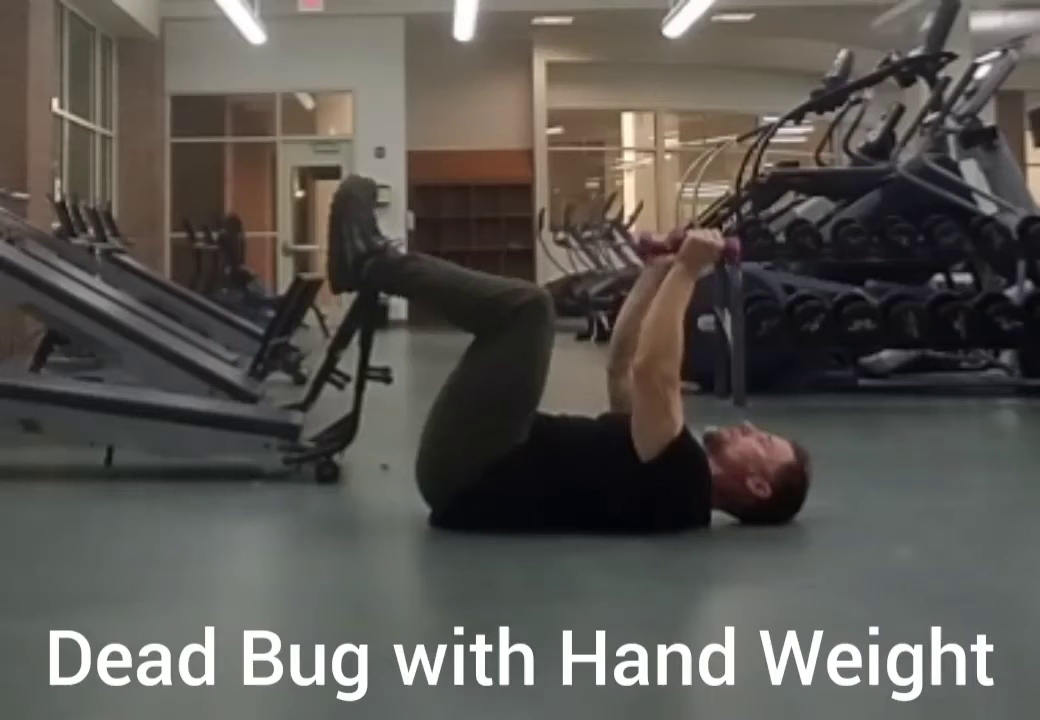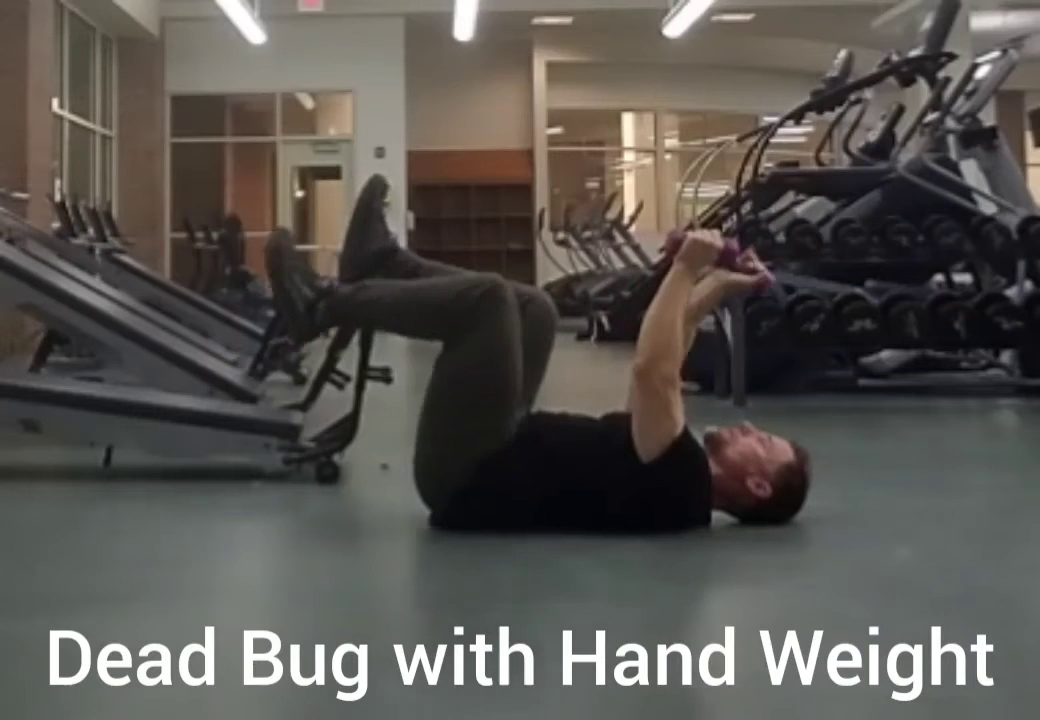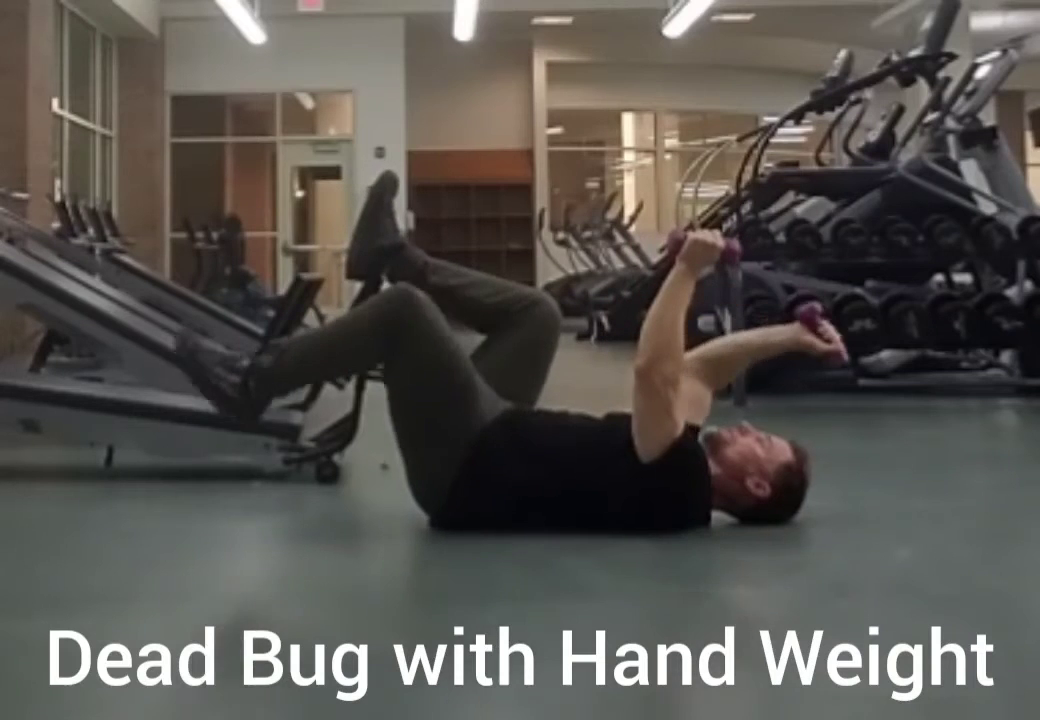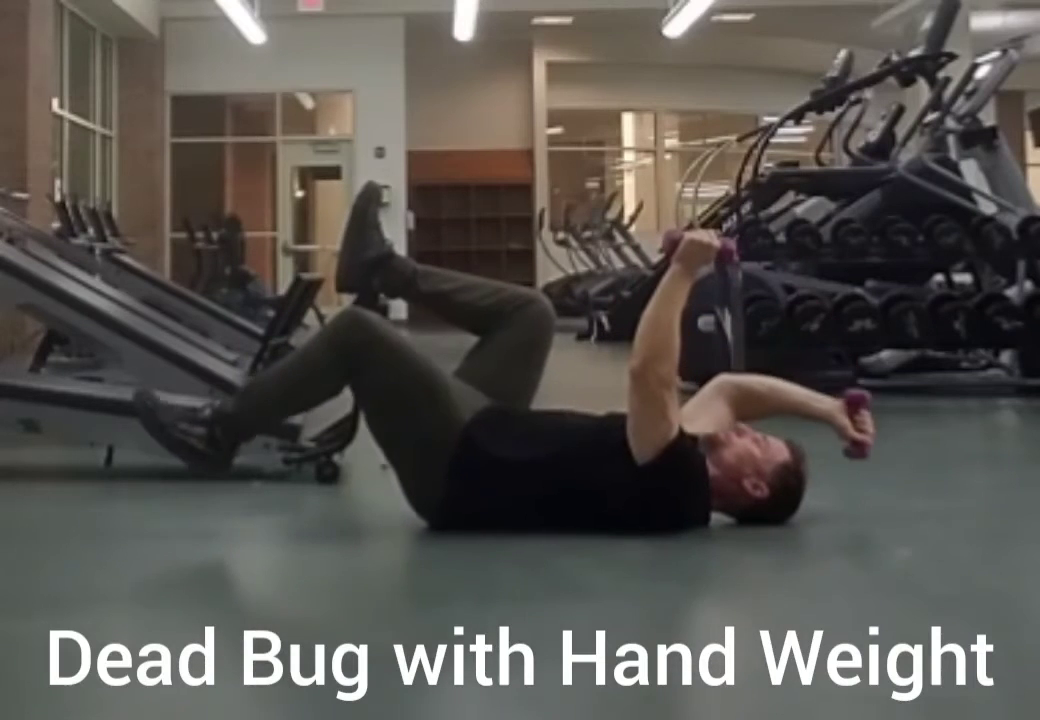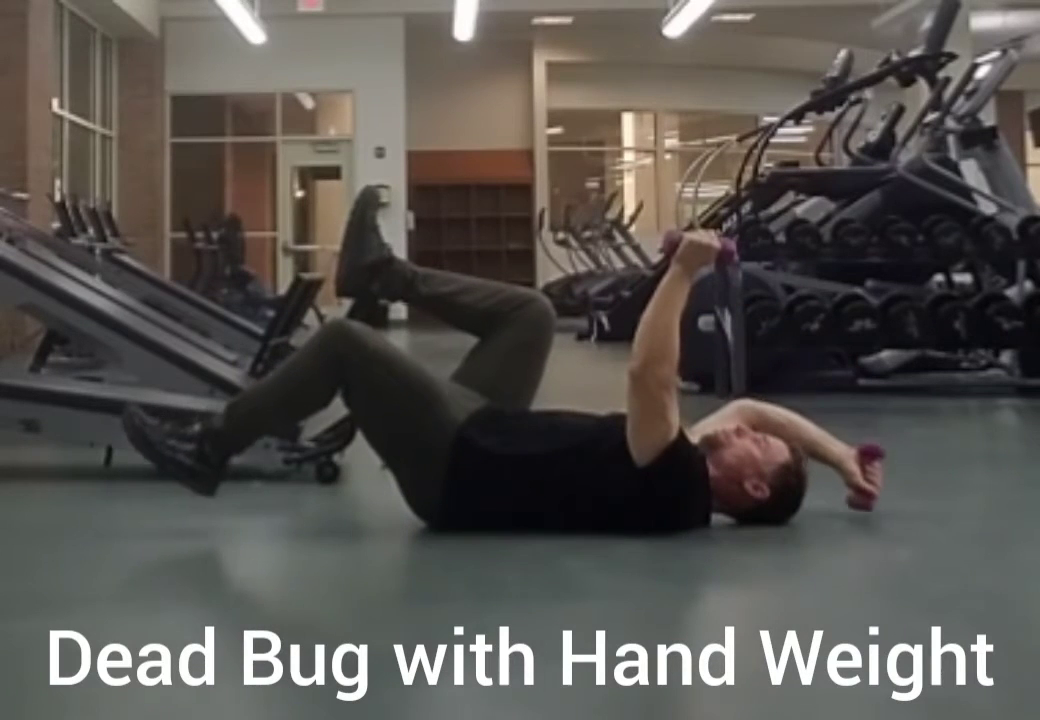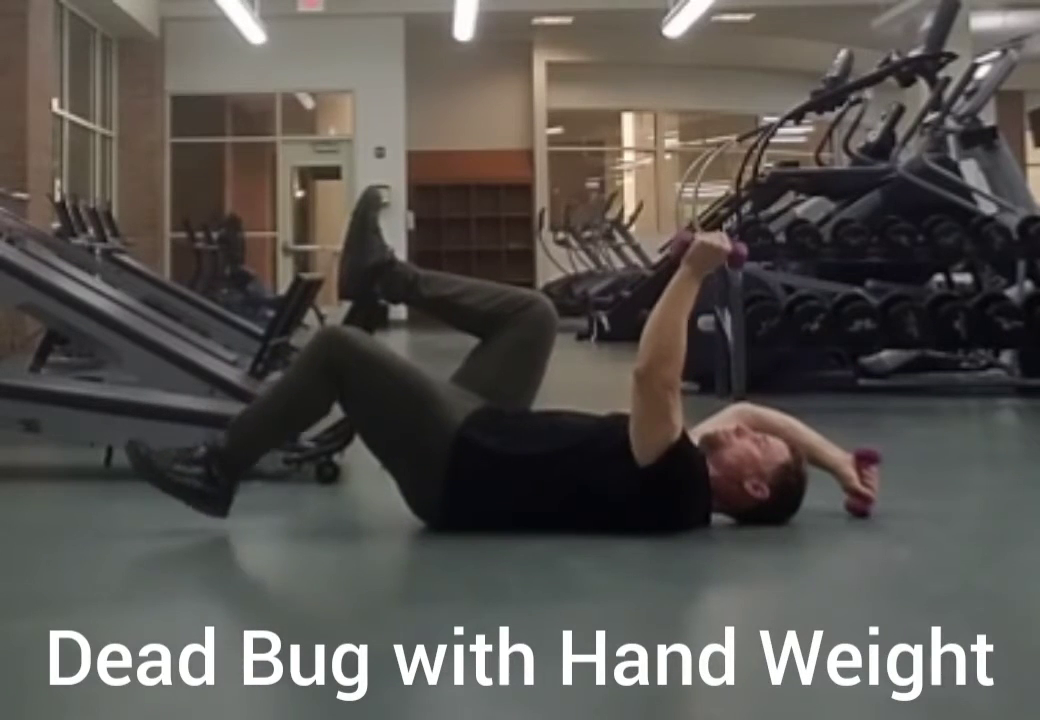
dt=0.3s
person 1, frame 1
left shoulder: (681, 482)
right shoulder: (679, 466)
left elbow: (654, 374)
right elbow: (622, 362)
left wrist: (686, 272)
right wrist: (658, 271)
left hip: (467, 479)
right hip: (479, 473)
left knee: (528, 306)
right knee: (525, 312)
left ankle: (368, 264)
right ankle: (377, 261)
person 1, frame 2
left shoulder: (679, 482)
right shoulder: (684, 465)
left elbow: (651, 373)
right elbow: (662, 366)
left wrist: (684, 269)
right wrist: (717, 286)
left hip: (469, 478)
right hip: (498, 457)
left knee: (488, 297)
right knee: (531, 308)
left ankle: (323, 307)
right ankle: (382, 256)
person 1, frame 3
left shoulder: (679, 485)
right shoulder: (687, 460)
left elbow: (654, 373)
right elbow: (700, 362)
left wrist: (687, 271)
right wrist: (795, 335)
left hip: (468, 473)
right hip: (493, 447)
left knee: (404, 309)
right knee: (536, 311)
left ankle: (250, 385)
right ankle: (393, 257)
person 1, frame 4
left shoulder: (676, 487)
right shoulder: (693, 465)
left elbow: (648, 376)
right elbow: (729, 388)
left wrist: (682, 271)
right wrist: (830, 409)
left hip: (460, 470)
right hip: (489, 440)
left knee: (358, 334)
right knee: (530, 311)
left ankle: (217, 434)
right ankle: (384, 269)
person 1, frame 5
left shoulder: (675, 488)
right shoulder: (694, 470)
left elbow: (647, 377)
right elbow: (750, 405)
left wrist: (681, 271)
right wrist: (843, 456)
left hip: (459, 467)
right hip: (486, 438)
left knee: (343, 341)
right knee: (529, 310)
left ankle: (208, 451)
right ankle: (384, 273)
person 1, frame 6
left shoulder: (675, 488)
right shoulder: (694, 475)
left elbow: (651, 377)
right elbow: (751, 407)
left wrist: (691, 272)
right wrist: (840, 460)
left hip: (458, 467)
right hip: (487, 435)
left knee: (337, 348)
right knee: (532, 312)
left ankle: (216, 472)
right ankle: (387, 277)
